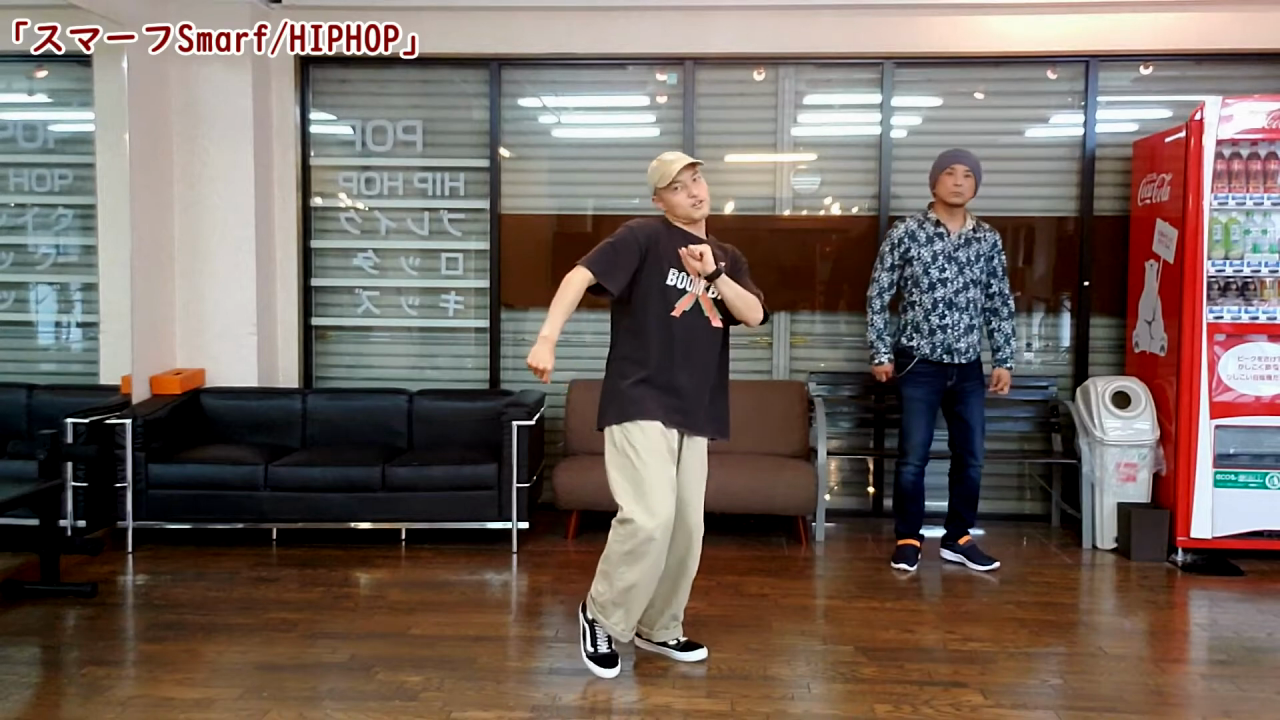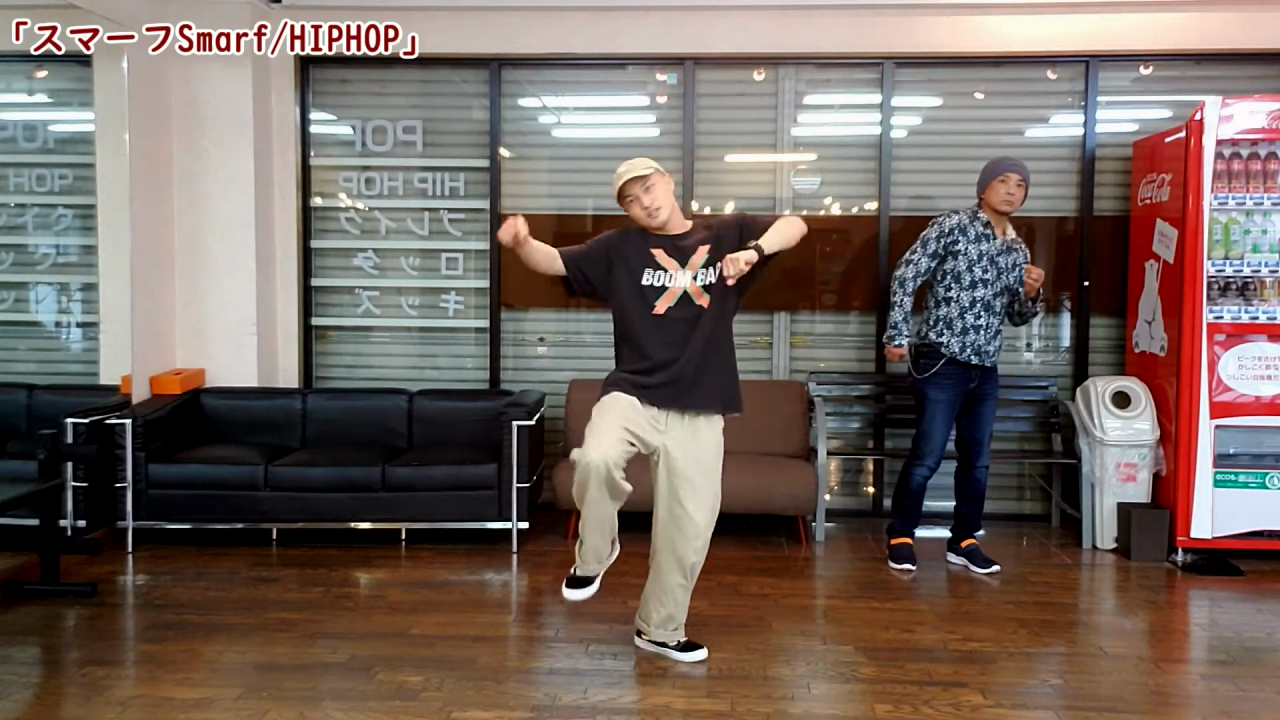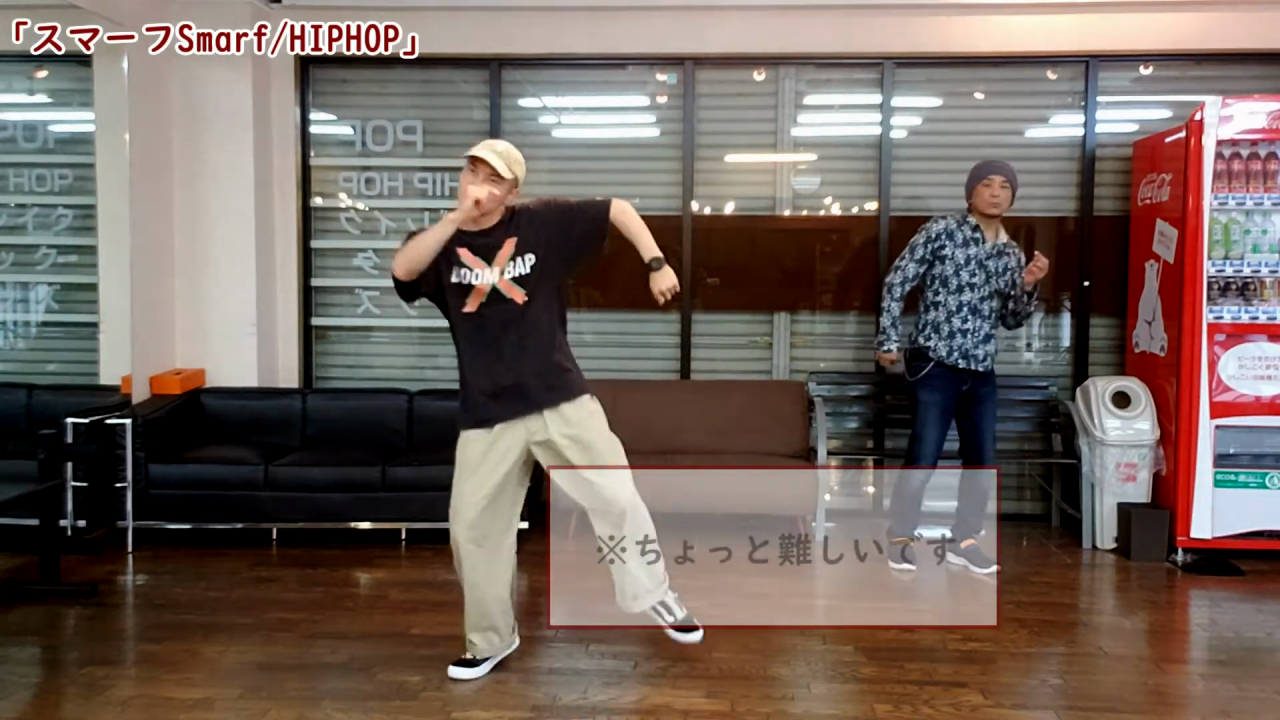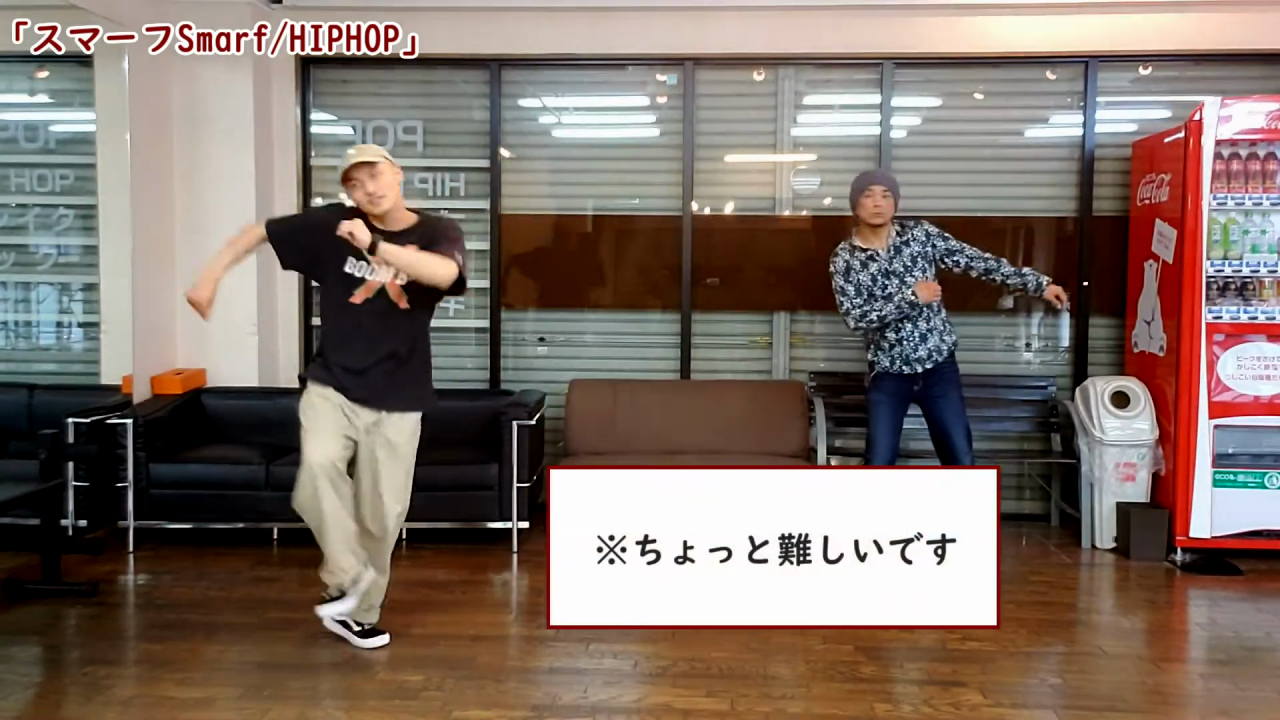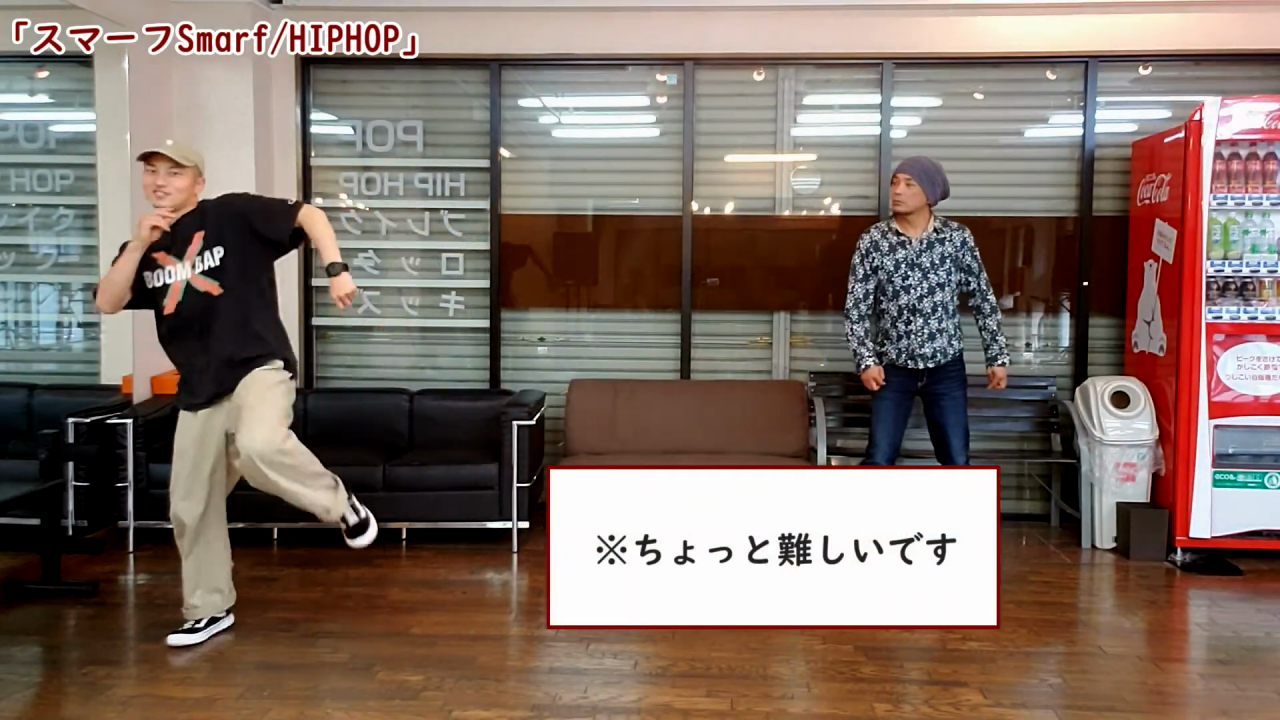
dt=1s
person 1, frame 1
left shoulder: (728, 258)
right shoulder: (643, 237)
left elbow: (754, 315)
right elbow: (581, 276)
left wrist: (713, 273)
right wrist: (547, 339)
left hip: (694, 413)
right hip: (638, 404)
left knee: (687, 527)
right knee: (649, 519)
left ankle: (659, 628)
right ankle: (601, 616)
person 1, frame 2
left shoulder: (726, 233)
right shoulder: (620, 247)
left elbow: (794, 225)
right elbow: (554, 262)
left wrist: (753, 251)
right wrist: (521, 243)
left hip: (700, 406)
right hip: (635, 391)
left knee: (689, 525)
right knee: (596, 458)
left ankle: (659, 629)
right ankle: (593, 554)
person 1, frame 3
left shoulder: (541, 221)
right shoulder: (438, 243)
left elbow: (616, 210)
right elbow: (401, 269)
left wrist: (655, 263)
right wrist: (457, 217)
left hip: (558, 398)
right hip: (487, 413)
left knee: (615, 499)
right knee: (473, 530)
left ankle: (654, 595)
right ankle: (490, 640)
person 1, frame 4
left shoulder: (438, 233)
right shoulder: (331, 224)
left elbow: (445, 273)
right elbow: (260, 232)
left wrist: (376, 246)
right wrist: (212, 273)
left hip: (397, 397)
right hip: (334, 383)
left knee: (383, 512)
right knee: (320, 467)
left ankle: (359, 612)
right ankle: (348, 576)
person 1, frame 5
left shoulder: (232, 213)
right shoulder: (141, 250)
left elbow: (309, 215)
right elbow: (106, 303)
left wrist: (336, 268)
right wrist: (138, 244)
left hip: (259, 367)
right hip: (200, 390)
left knee: (260, 445)
right knee: (190, 507)
left ankle: (339, 503)
right ankle: (209, 608)
person 2, frame 1
left shoulder: (988, 239)
right shoulder: (906, 233)
left elbow: (1000, 304)
right elbow: (878, 295)
left wrist: (1004, 360)
right wrist: (880, 353)
left hip: (968, 366)
right hip: (919, 364)
left knee: (970, 456)
right knee: (913, 457)
left ankle: (957, 537)
right ankle: (907, 538)
person 2, frame 2
left shoulder: (1018, 251)
right shoulder: (952, 226)
left elbow: (1016, 316)
right elbow: (906, 276)
left wrist: (1032, 294)
right wrist: (897, 335)
left hip: (985, 369)
right hip: (941, 363)
left knee: (977, 460)
right knee: (926, 456)
left ankle: (963, 540)
right ankle: (900, 536)
person 2, frame 3
left shoulder: (1012, 254)
right shoulder: (942, 231)
left elbow: (1011, 320)
right elbow: (897, 282)
left wrist: (1029, 287)
right wrist: (888, 340)
left hip: (981, 370)
right hip: (935, 365)
left knee: (982, 460)
right knee: (923, 457)
left ankle: (963, 539)
right ankle: (900, 535)
person 2, frame 4
left shoulder: (921, 235)
right shoulder: (843, 258)
left elbow: (978, 262)
right elbow: (856, 317)
left wrist: (1038, 283)
right wrist: (911, 297)
left hip: (938, 367)
right hip: (888, 374)
left knee: (960, 460)
right knee: (878, 465)
person 2, frame 5
left shoulder: (957, 237)
right shoulder: (873, 240)
left elbow: (983, 299)
right elbow: (856, 307)
left wrist: (997, 356)
right wrist: (866, 360)
left hip: (945, 366)
right hip: (894, 367)
left knee: (956, 461)
right knee: (879, 459)
